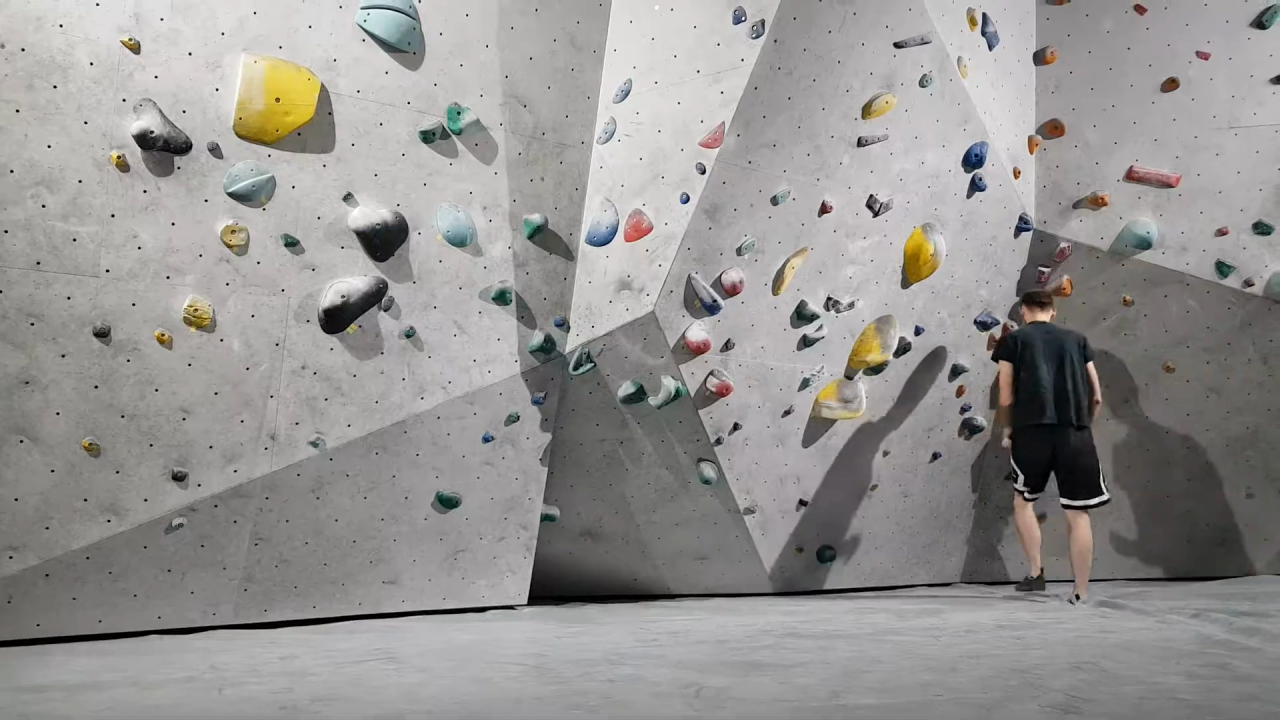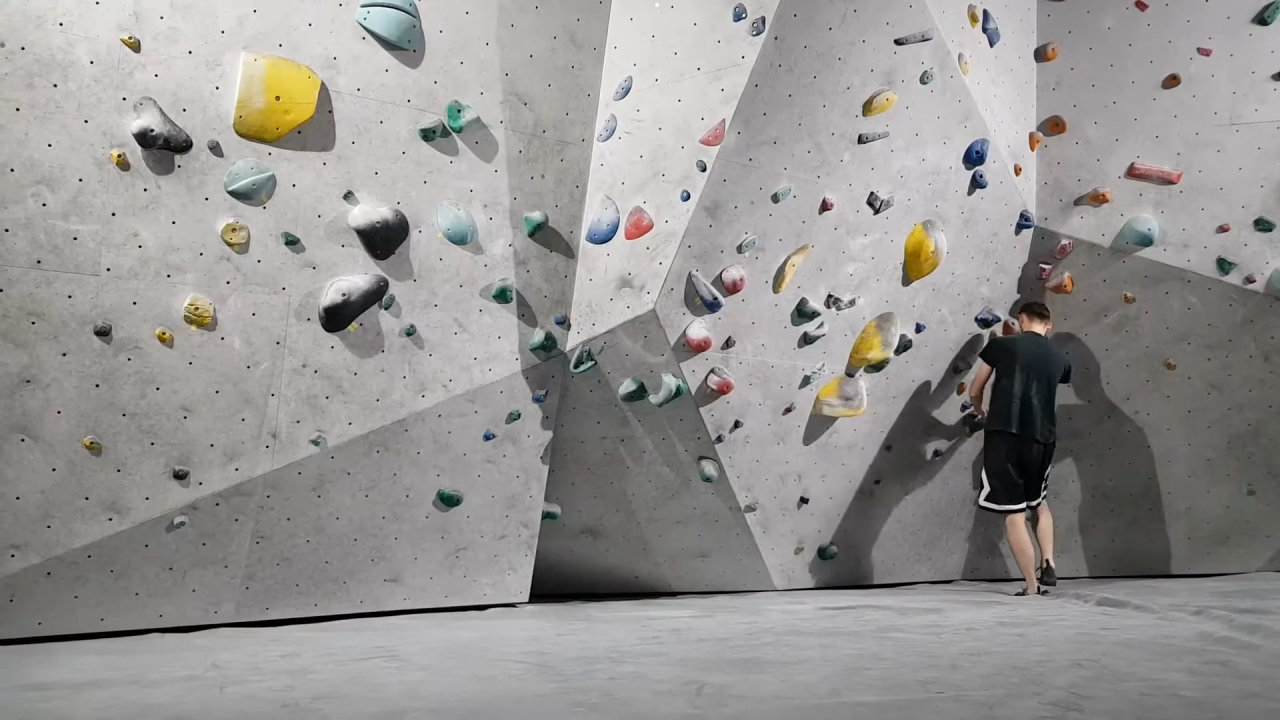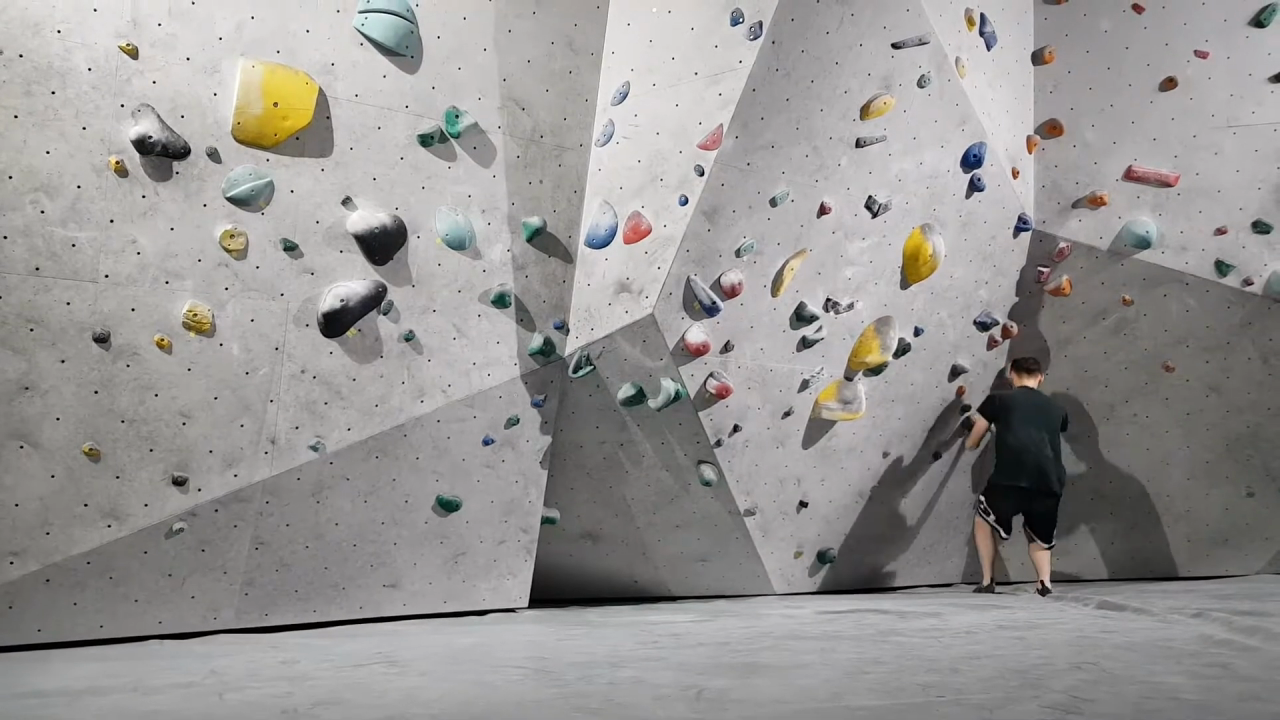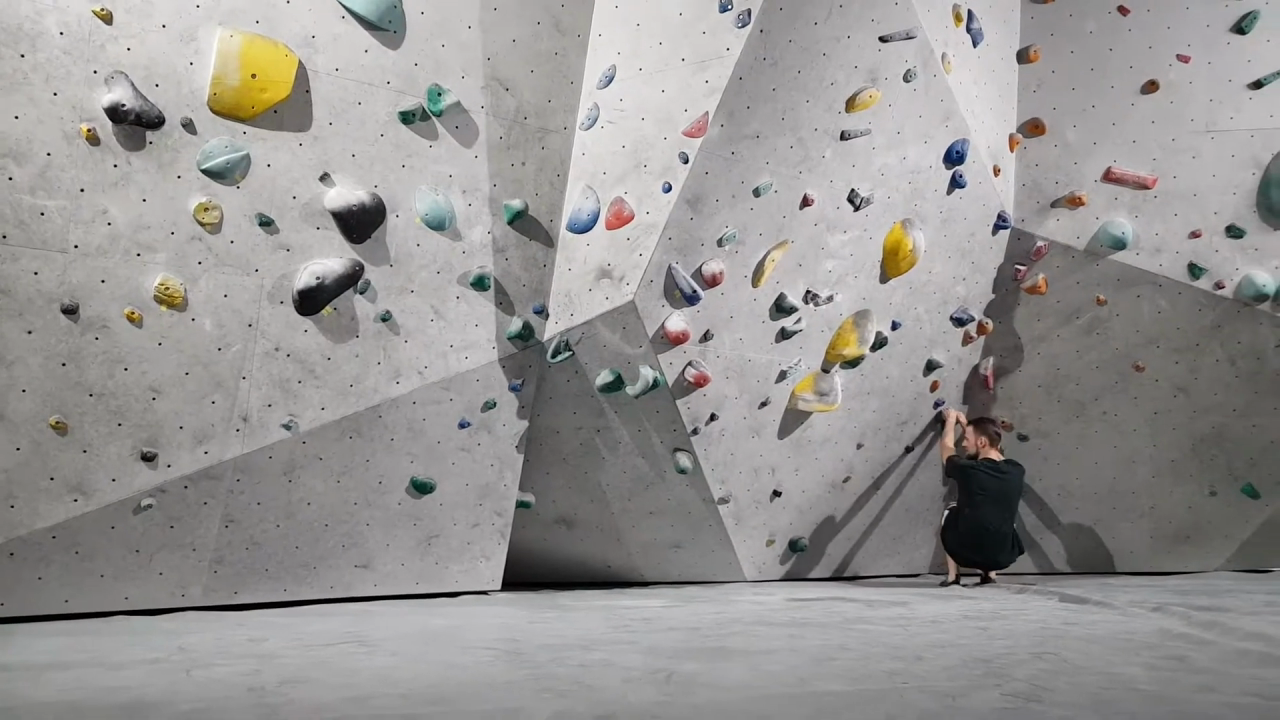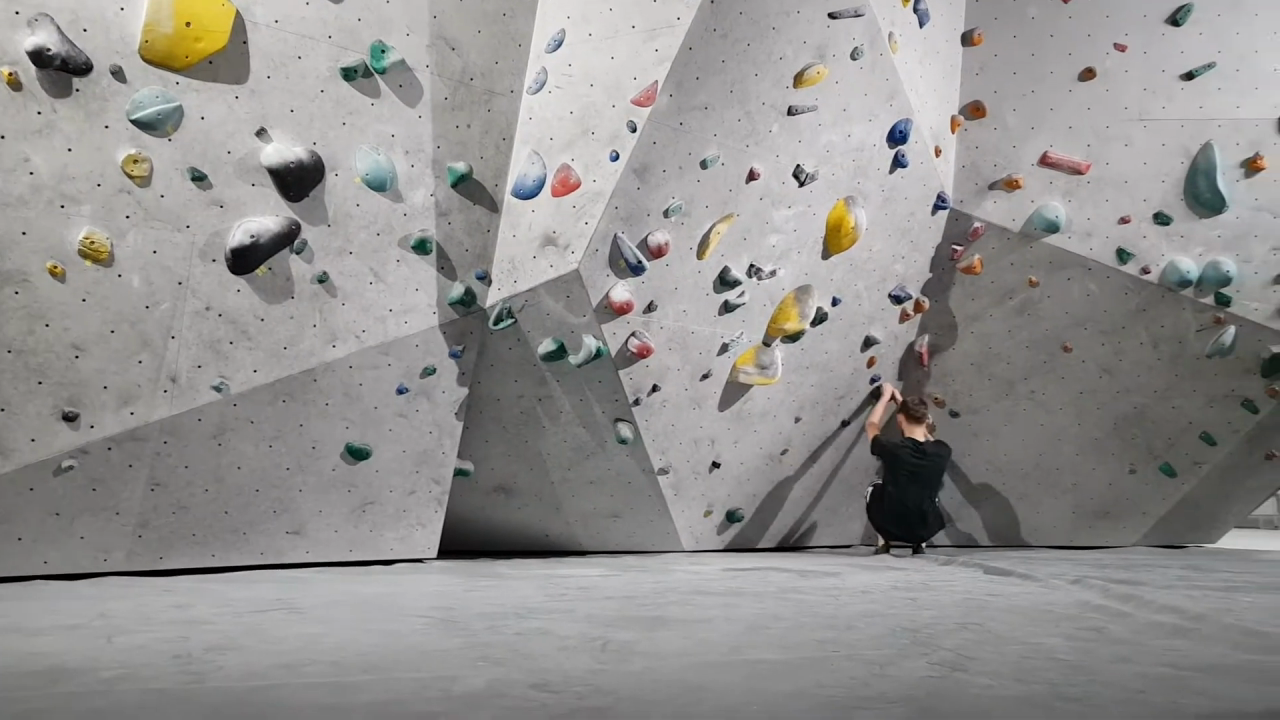
dt=0.7s
person 1, frame 1
left shoulder: (1012, 340)
right shoulder: (1077, 340)
left elbow: (1005, 400)
right elbow: (1096, 398)
left wrist: (1008, 429)
left hip: (1032, 430)
right hip: (1076, 432)
left knee: (1023, 498)
right knee: (1078, 514)
left ankle: (1035, 572)
right ankle: (1080, 593)
person 1, frame 2
left shoulder: (1001, 345)
right shoulder: (1060, 359)
left elbow: (975, 390)
left wrist: (980, 410)
left hip: (1004, 435)
right hip: (1042, 439)
left knee: (1014, 514)
right knee: (1038, 501)
left ankle: (1031, 587)
right ankle: (1049, 563)
person 1, frame 3
left shoulder: (998, 400)
right shoulder: (1057, 409)
left elbow: (972, 444)
left wrist: (978, 418)
left hip: (1010, 481)
right hip: (1049, 485)
left knee: (982, 514)
right knee: (1038, 536)
left ankle: (987, 581)
right ankle: (1045, 582)
person 1, frame 4
left shoulder: (966, 470)
right shoulder: (1016, 470)
left elbow: (946, 447)
right elbow: (993, 455)
left wrist: (951, 420)
right wrist: (966, 424)
left hip: (967, 554)
right hip: (1003, 556)
left knee: (950, 512)
left ankle: (952, 577)
right ankle: (990, 574)
person 1, frame 5
left shoulder: (892, 449)
right shoulder: (942, 451)
left elbow: (871, 424)
right elbow: (921, 430)
left wrist: (886, 395)
right wrist: (899, 399)
left hip: (891, 527)
right hip: (926, 529)
left knee: (875, 488)
left ankle: (883, 544)
right ankle: (919, 545)
